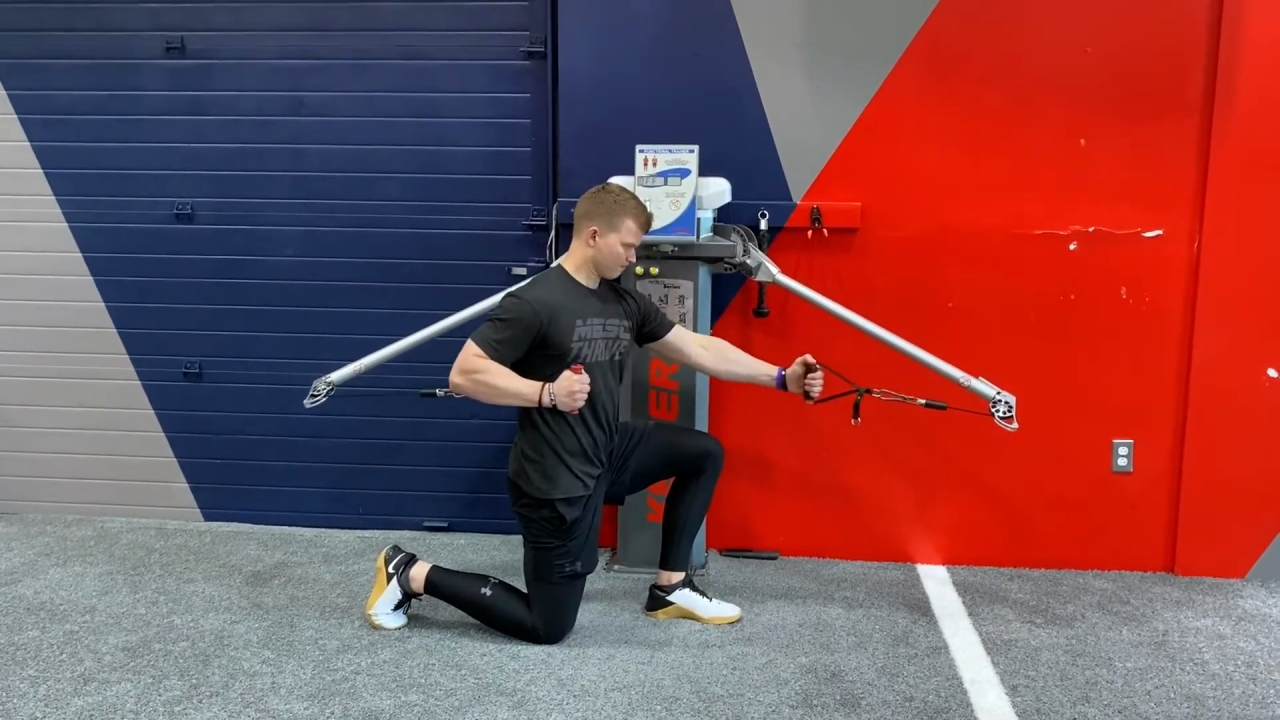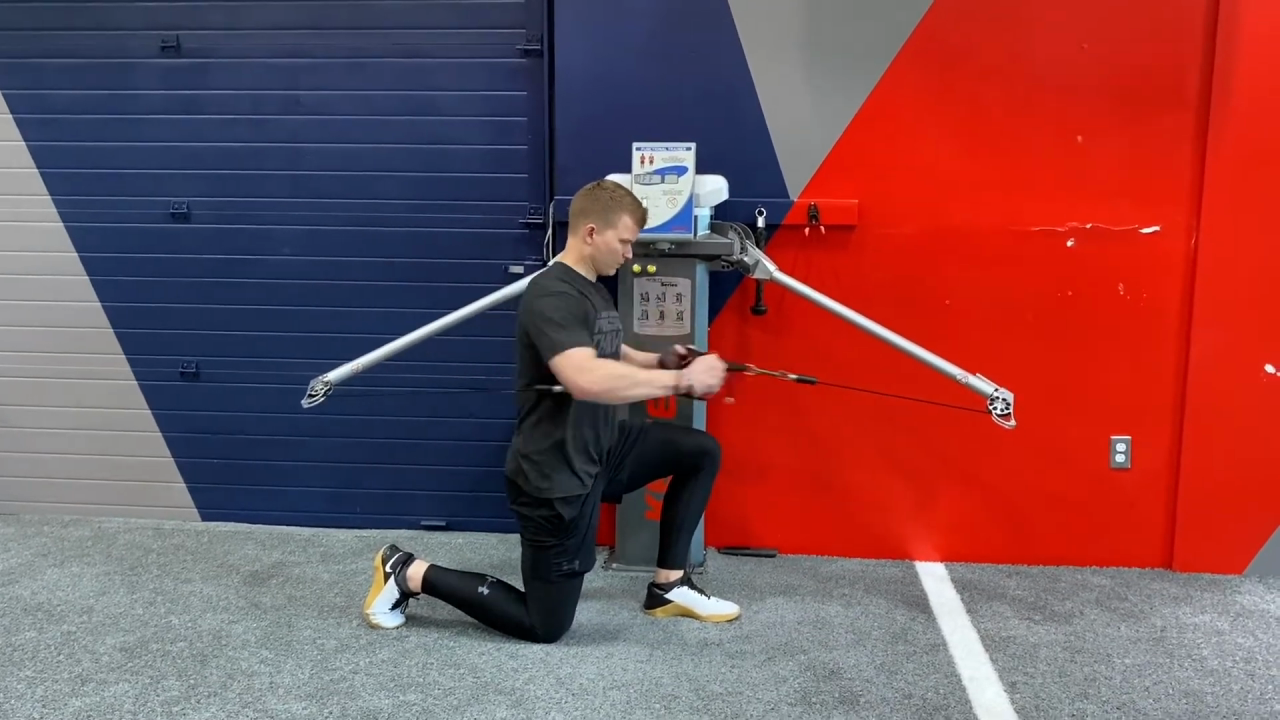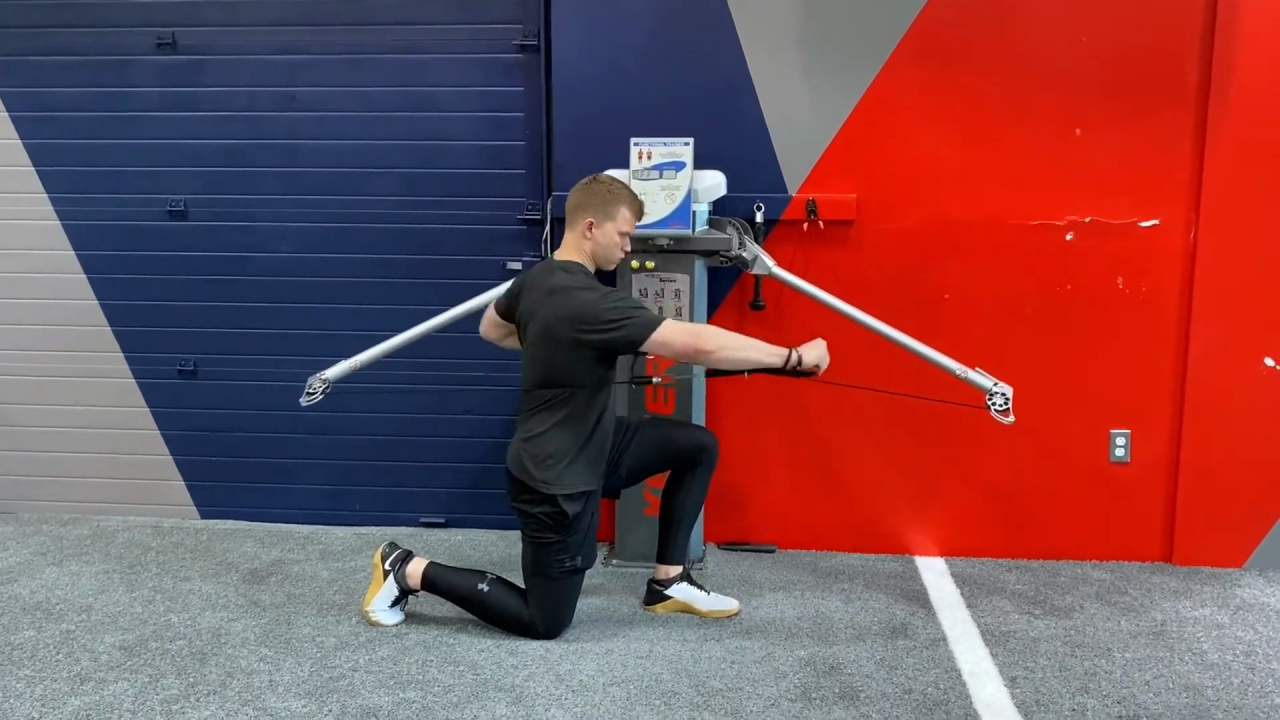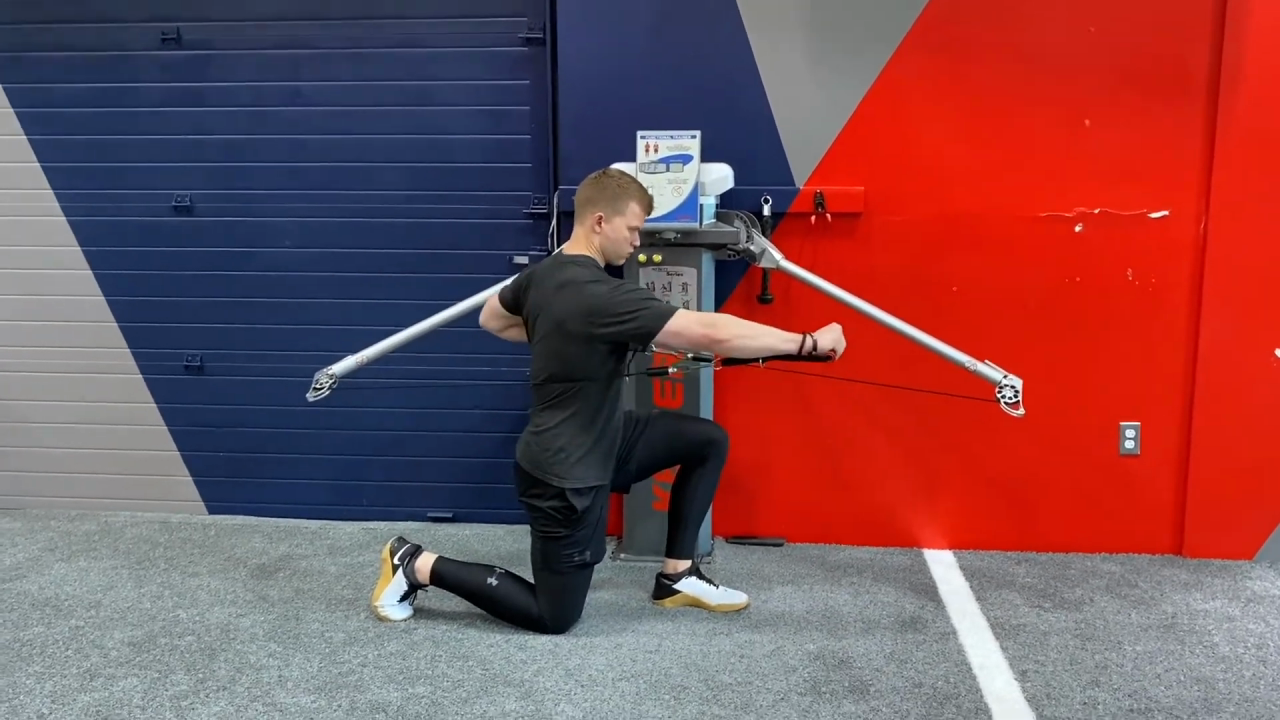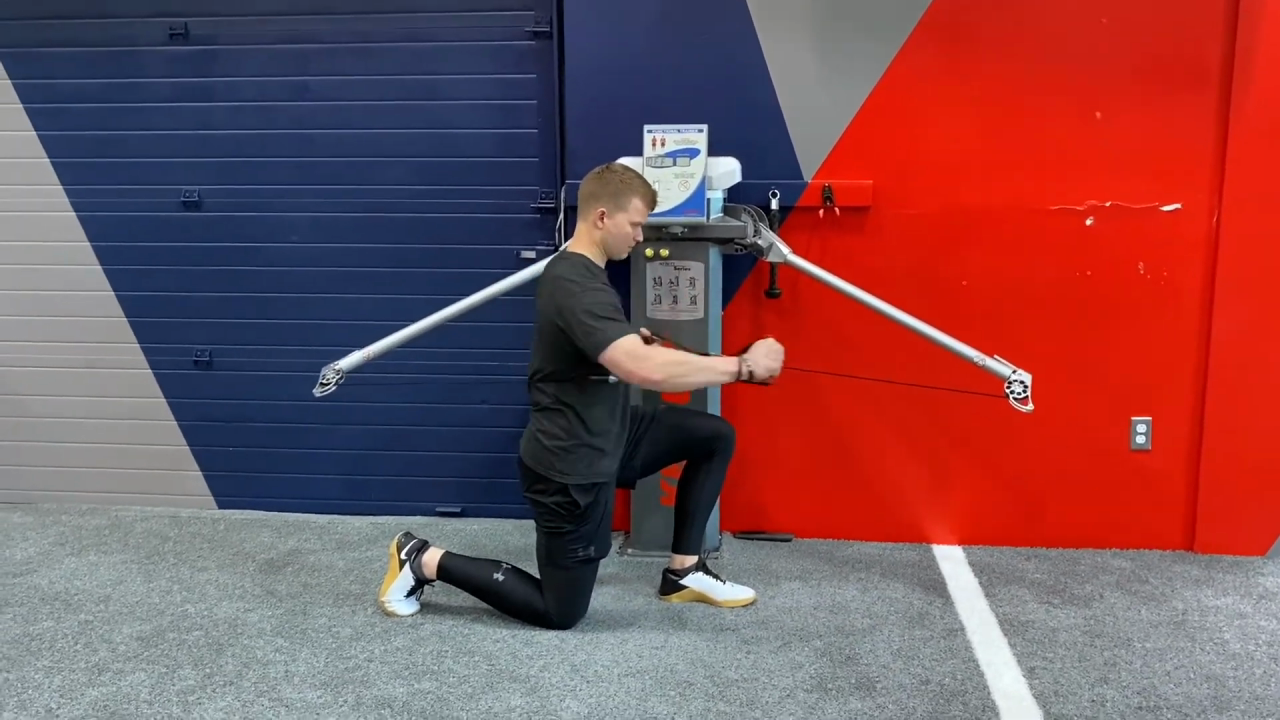
dt=0.4s
person 1, frame 1
left shoulder: (624, 301)
right shoulder: (535, 303)
left elbow: (696, 348)
right elbow: (463, 374)
left wrist: (781, 377)
right wrist: (547, 392)
left hip: (607, 452)
right hip: (554, 480)
left knee: (704, 453)
right knee: (548, 626)
left ankle: (669, 589)
right ankle: (412, 575)
person 1, frame 2
left shoulder: (593, 289)
right shoulder: (552, 297)
right elbow: (589, 383)
left wrist: (666, 361)
right wrist: (680, 380)
left hip: (599, 449)
right hip: (554, 476)
left knee: (701, 451)
right knee: (544, 626)
left ankle: (667, 586)
right ankle: (409, 574)
person 1, frame 3
left shoulder: (537, 279)
right shoulder: (586, 302)
left elbow: (492, 329)
right elbow: (695, 345)
right wrist: (794, 356)
right hip: (554, 477)
left knee: (699, 446)
right knee: (545, 622)
left ankle: (668, 583)
right ankle: (411, 570)
person 1, frame 4
left shoulder: (544, 273)
right shoulder: (599, 296)
left elbow: (492, 318)
right elbow: (710, 333)
right wrist: (808, 342)
right hip: (565, 472)
left knee: (708, 441)
right knee: (555, 616)
left ankle: (676, 577)
right ankle: (419, 566)
person 1, frame 5
left shoulder: (579, 271)
right shoulder: (578, 289)
right elbow: (649, 370)
left wrist: (639, 344)
right wrist: (745, 365)
left hip: (609, 435)
right hip: (570, 466)
left knee: (714, 436)
right knee: (560, 612)
left ankle: (683, 572)
right ankle: (425, 561)
